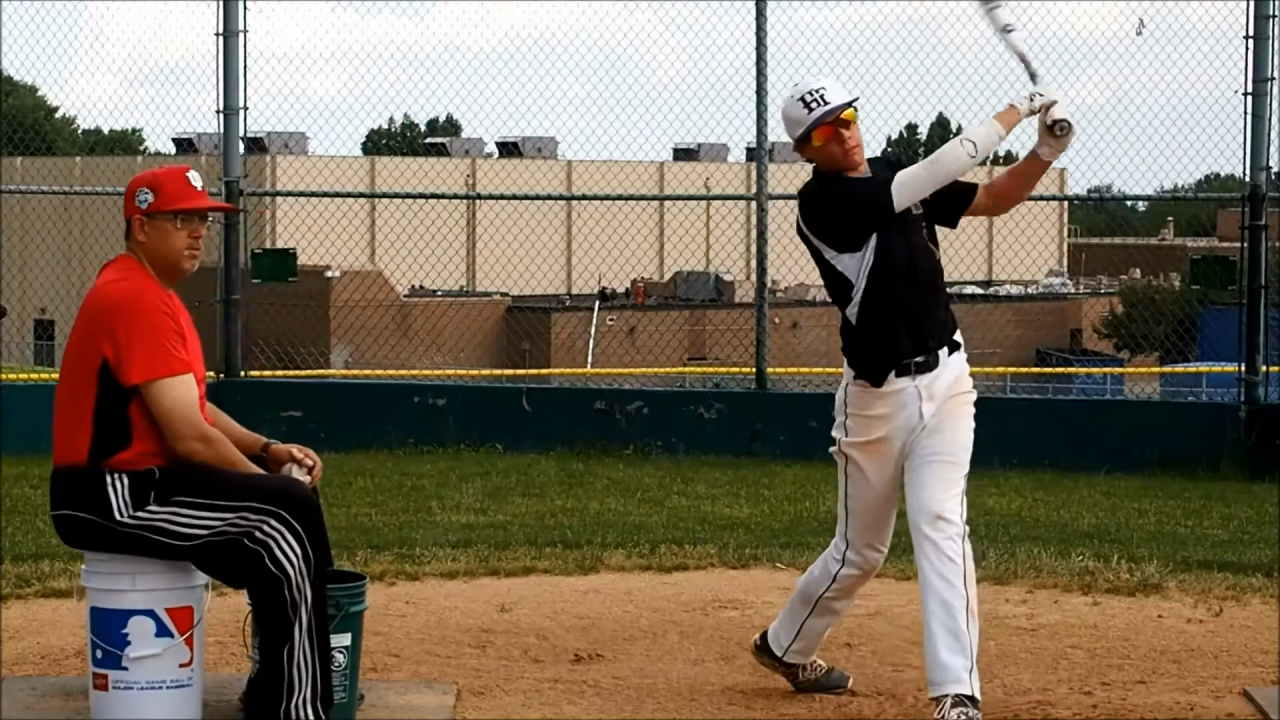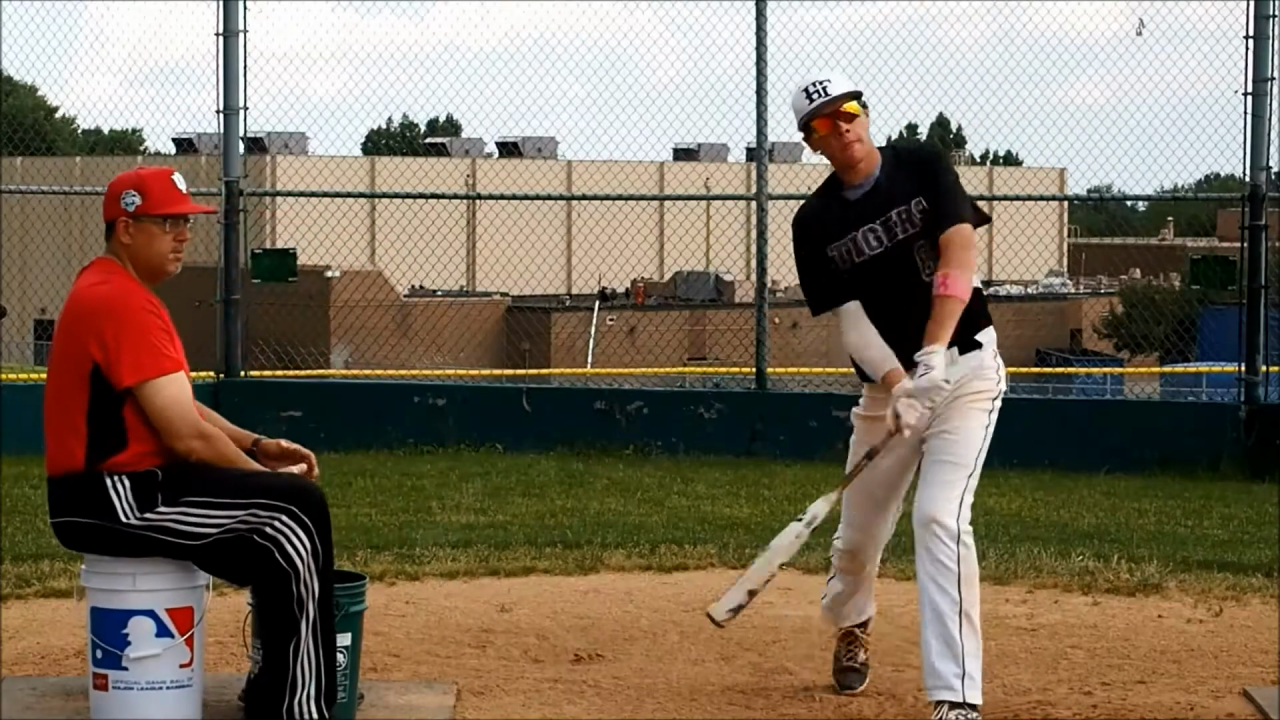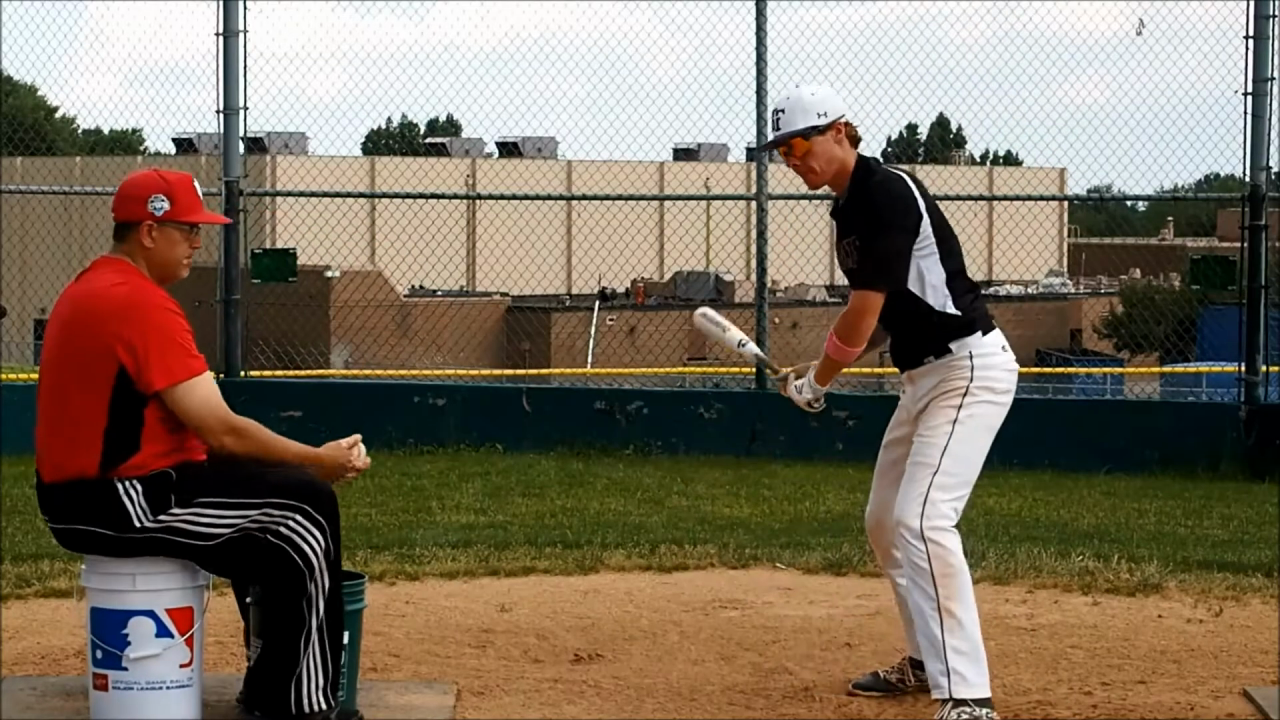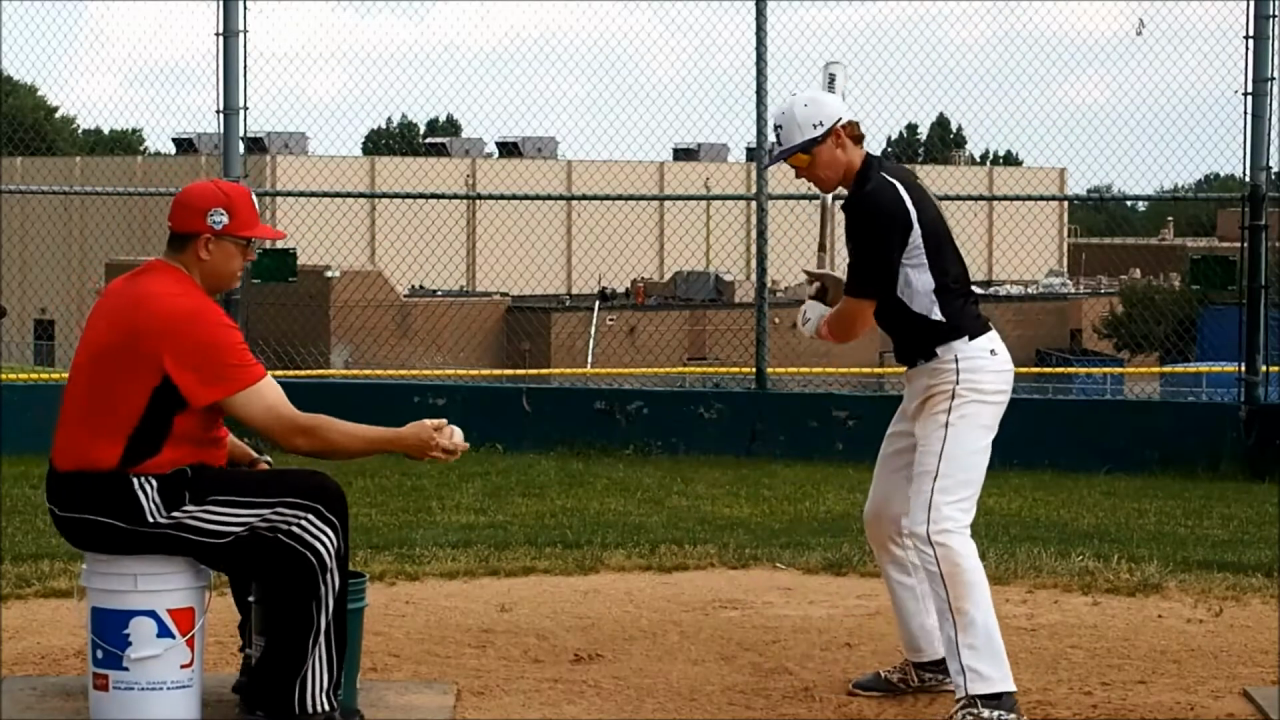
dt=0.4s
person 1, frame 1
left shoulder: (892, 172)
right shoulder: (821, 201)
left elbow: (992, 197)
right elbow: (943, 167)
left wrist: (1044, 152)
right wrist: (1014, 113)
left hip: (945, 378)
right hip: (876, 396)
left knee: (939, 523)
right knee: (859, 550)
right ankle: (783, 645)
person 1, frame 2
left shoulder: (924, 163)
right shoulder: (814, 222)
left elbow: (961, 253)
right elbow: (849, 321)
left wrist: (934, 353)
right wrist: (893, 390)
left hip: (966, 368)
right hip: (888, 384)
left knee: (940, 519)
right knee: (858, 534)
right ankle: (851, 626)
person 1, frame 3
left shoulder: (885, 191)
right shoulder: (849, 204)
left elbow: (864, 313)
left wrist: (817, 378)
right wrist: (826, 363)
left hip: (970, 367)
right hip: (925, 375)
left knee: (922, 520)
right knee: (886, 521)
right ankle: (928, 659)
person 1, frame 4
left shoulder: (874, 200)
right shoulder: (887, 182)
left elbow: (851, 324)
left wrist: (814, 318)
right wrist: (847, 288)
left hip: (962, 369)
right hip: (936, 372)
left knee: (937, 527)
right knee: (885, 517)
right ankle: (929, 660)
person 2, frame 1
left shoulder: (151, 292)
right shoulder: (136, 300)
left elbow: (192, 406)
right elbow: (191, 439)
left wrist: (267, 449)
right wrist: (268, 481)
left hip: (134, 481)
right hip: (106, 497)
left knee: (293, 495)
right knee: (288, 514)
person 2, frame 2
left shoulder: (115, 292)
right shoulder: (122, 302)
left elbow: (181, 406)
right elbow: (188, 437)
left wrist: (257, 445)
right wrist: (270, 480)
left hip: (115, 488)
right hip: (109, 500)
left knee: (289, 498)
right knee: (297, 507)
person 2, frame 3
left shoulder: (89, 289)
right shoulder: (142, 304)
right elbow: (221, 430)
left wrist: (249, 449)
right wrist: (318, 459)
left hip: (78, 491)
right hip: (113, 504)
left knee: (259, 486)
right knee: (307, 504)
person 2, frame 4
left shoulder: (130, 289)
right shoulder: (191, 315)
right elbow: (295, 432)
left wrist: (252, 463)
right wrist: (401, 440)
left hip: (89, 490)
right hip: (121, 502)
left knee: (275, 500)
right knee: (315, 507)
